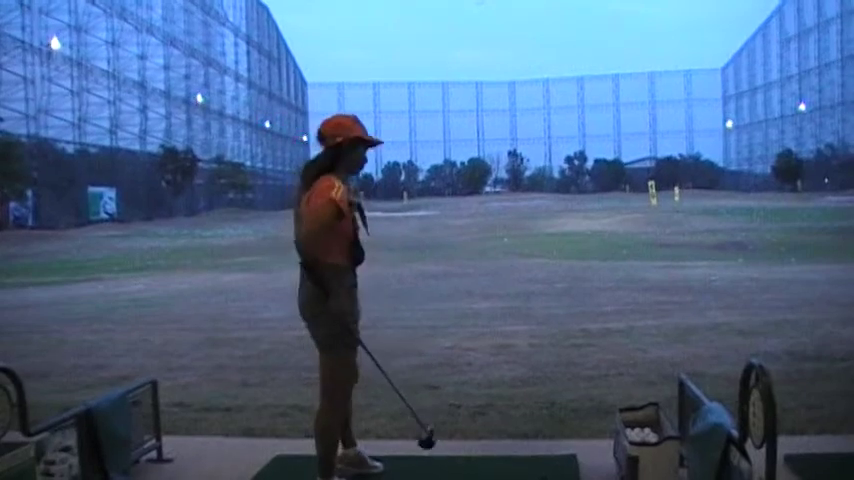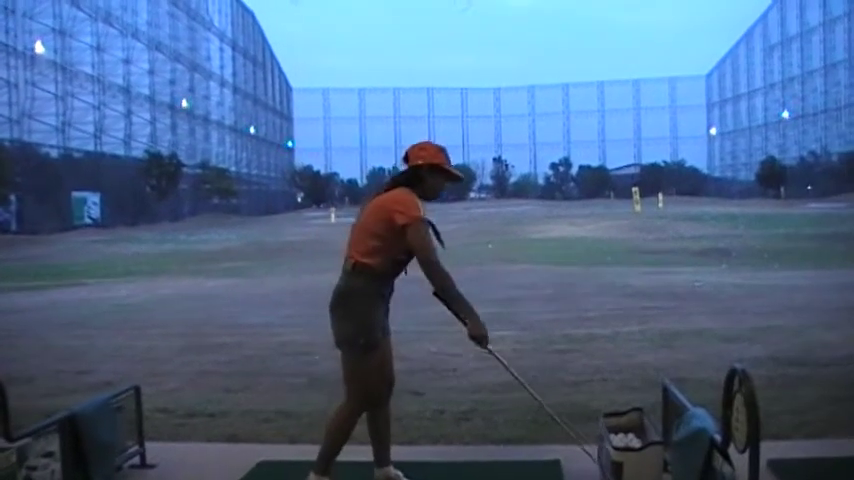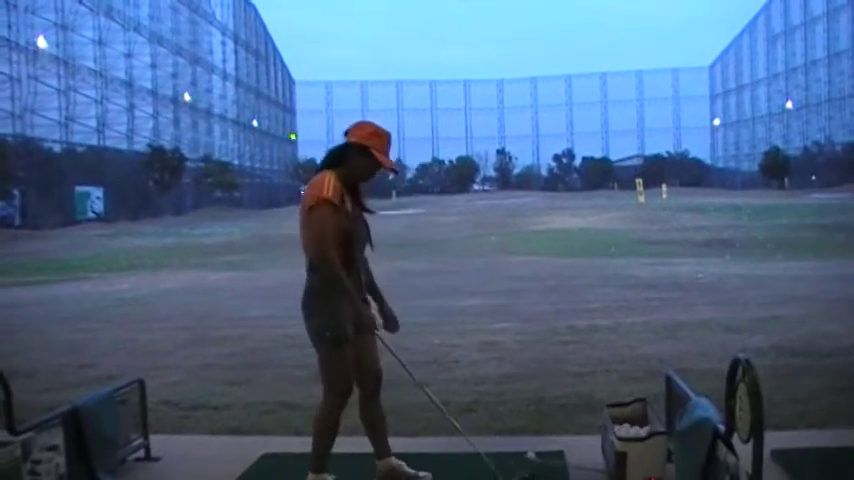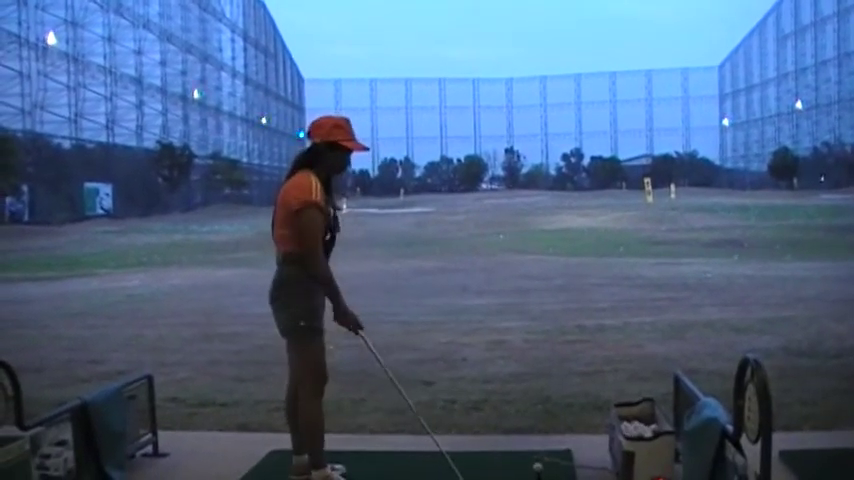
dt=1s
person 1, frame 1
left shoulder: (323, 185)
right shoulder: (334, 189)
right elbow: (305, 242)
right wrist: (333, 293)
left hip: (331, 294)
right hip: (331, 297)
left knee: (344, 380)
right knee: (334, 393)
person 1, frame 2
left shoulder: (394, 199)
right shoulder: (406, 204)
right elbow: (433, 268)
right wrist: (471, 318)
left hip: (368, 300)
right hip: (359, 302)
left knee: (382, 388)
right knee: (359, 398)
person 1, frame 3
left shoulder: (347, 193)
right shoulder: (325, 188)
right elbow: (325, 256)
left wrist: (379, 302)
right wrist: (358, 307)
left hip: (349, 298)
right hip: (328, 299)
left knee: (372, 381)
right knee: (338, 392)
person 1, frame 4
left shoulder: (312, 185)
right shoulder: (308, 188)
right elbow: (313, 257)
left wrist: (336, 300)
right wrist: (341, 306)
left hip: (299, 290)
right hip: (298, 291)
left knee: (301, 380)
right knee: (313, 383)
